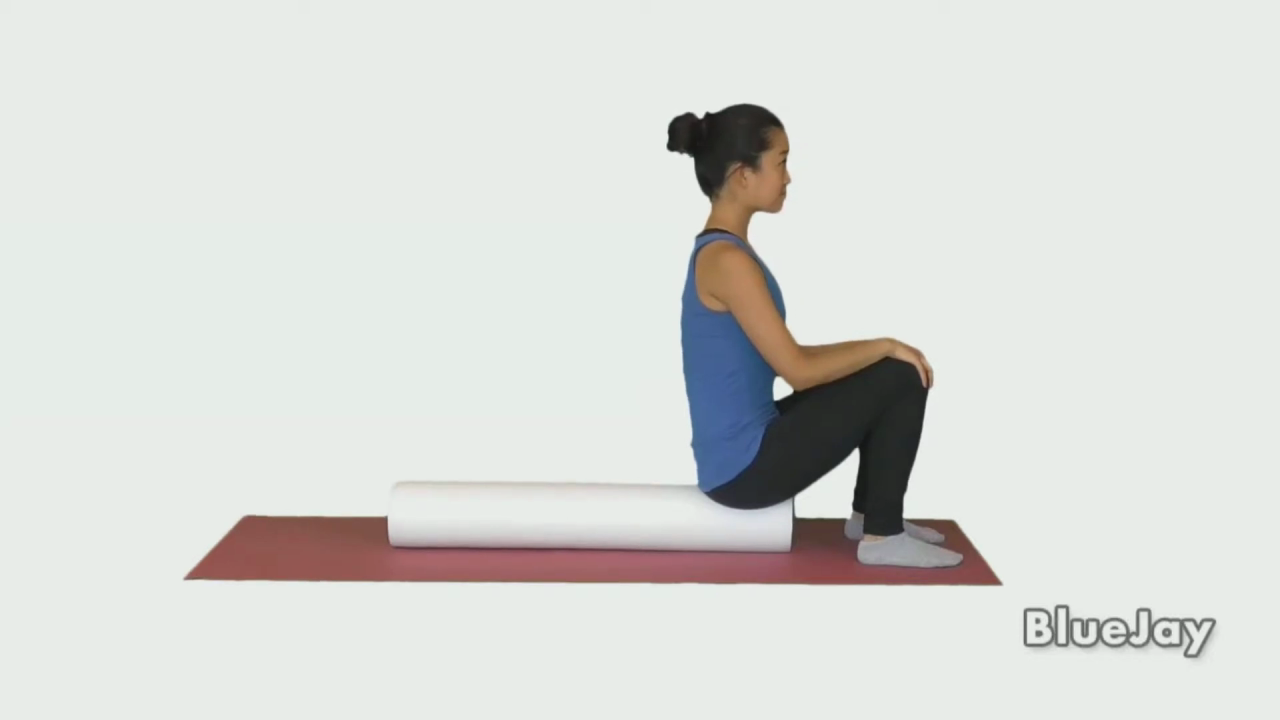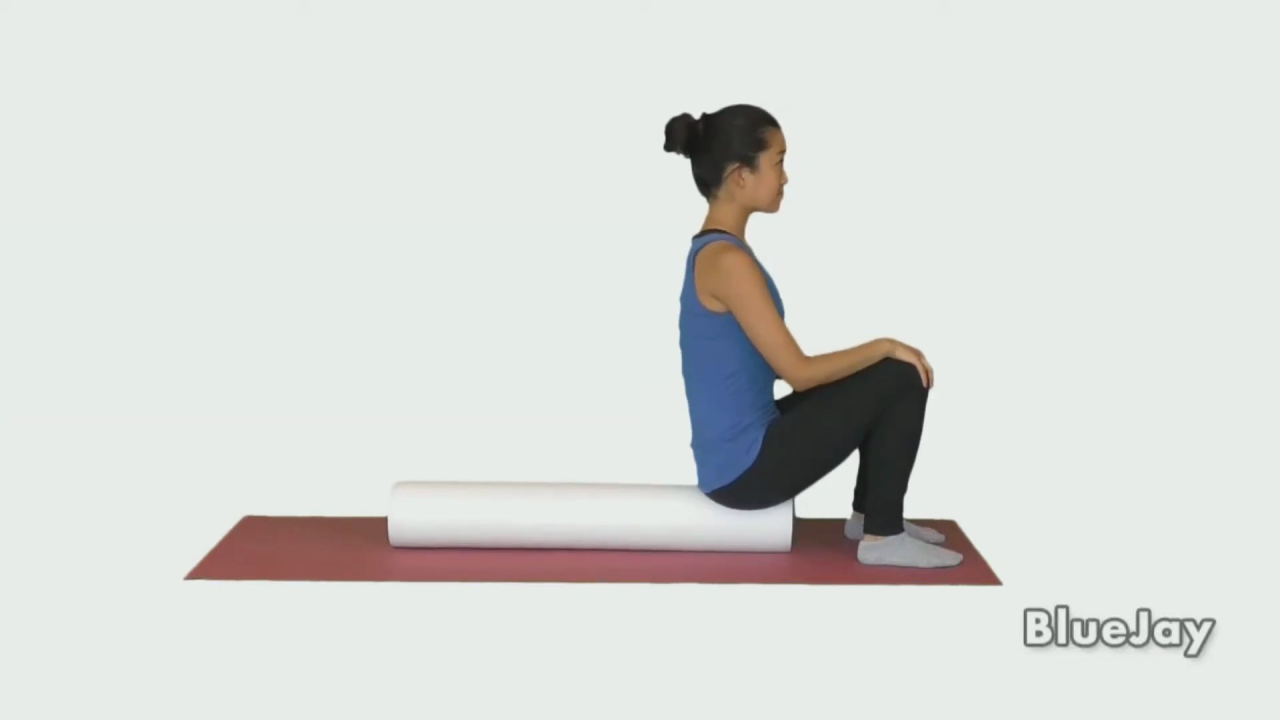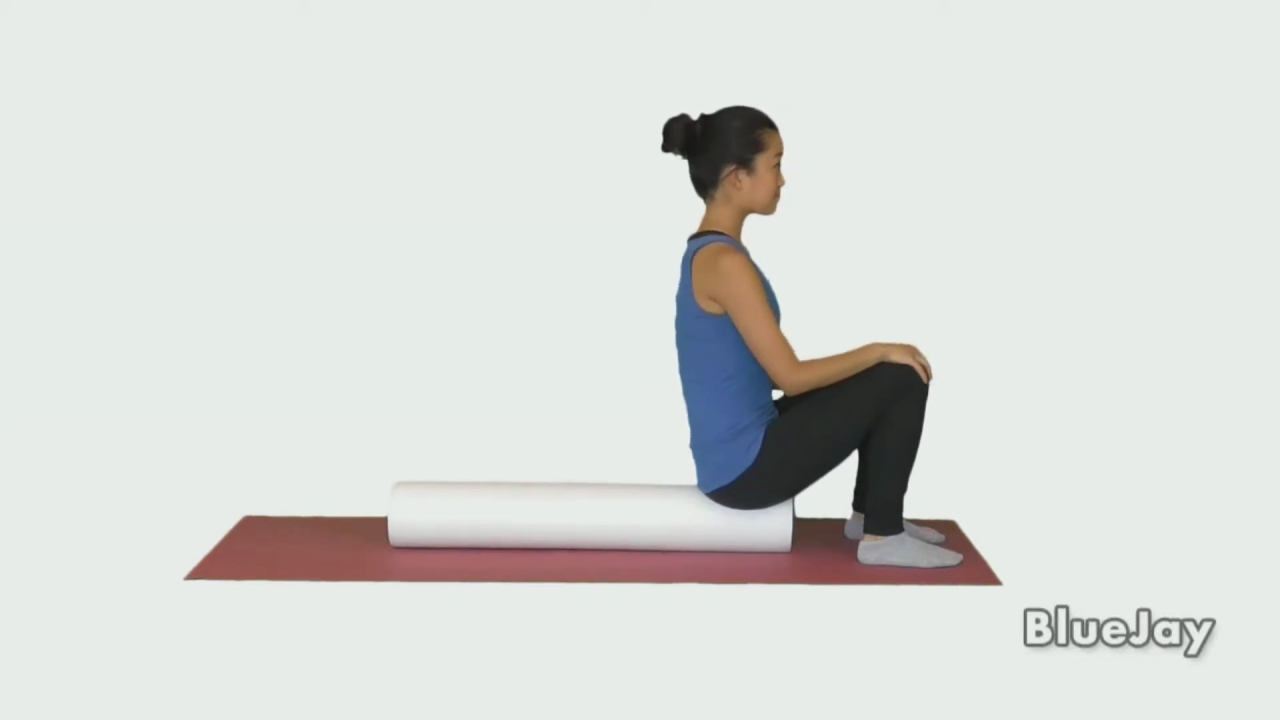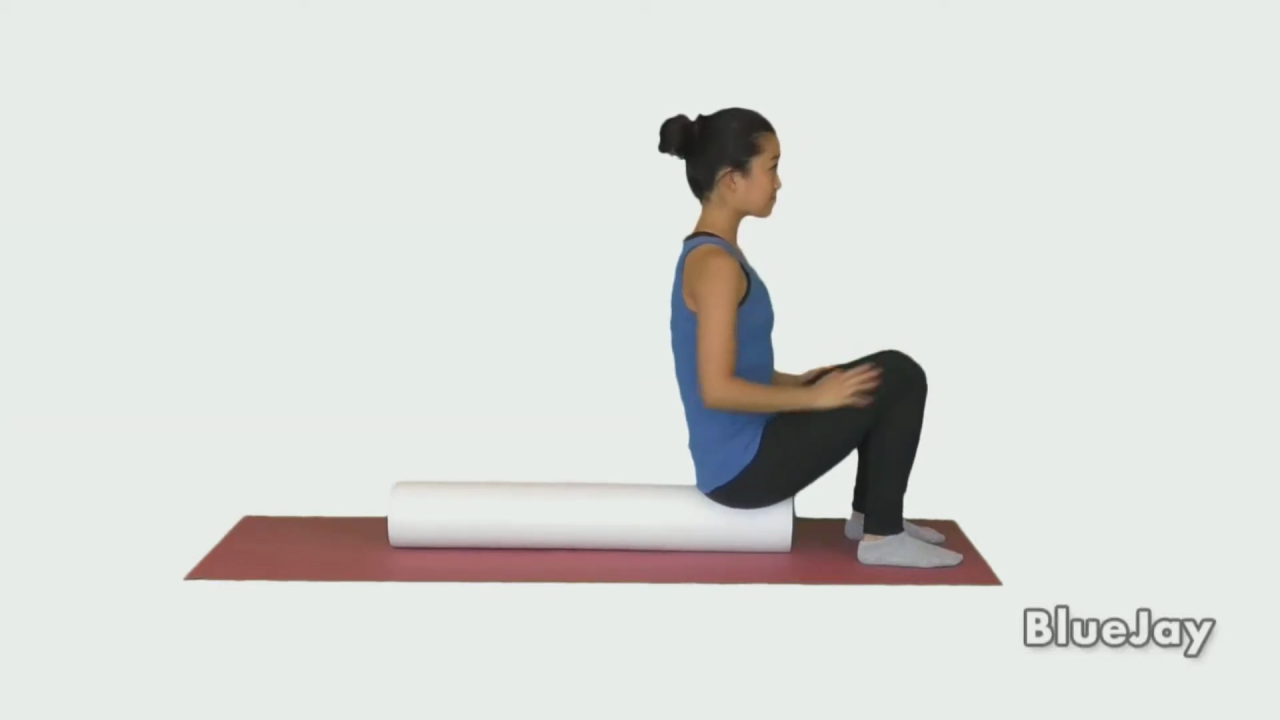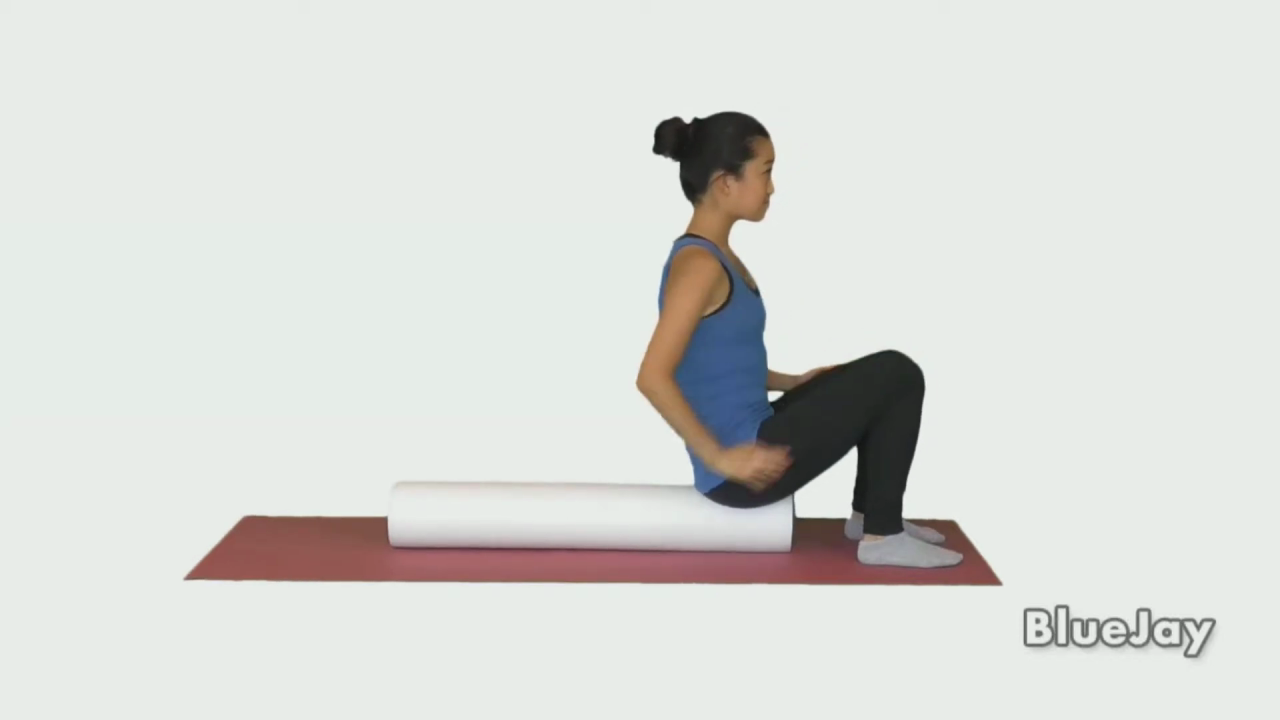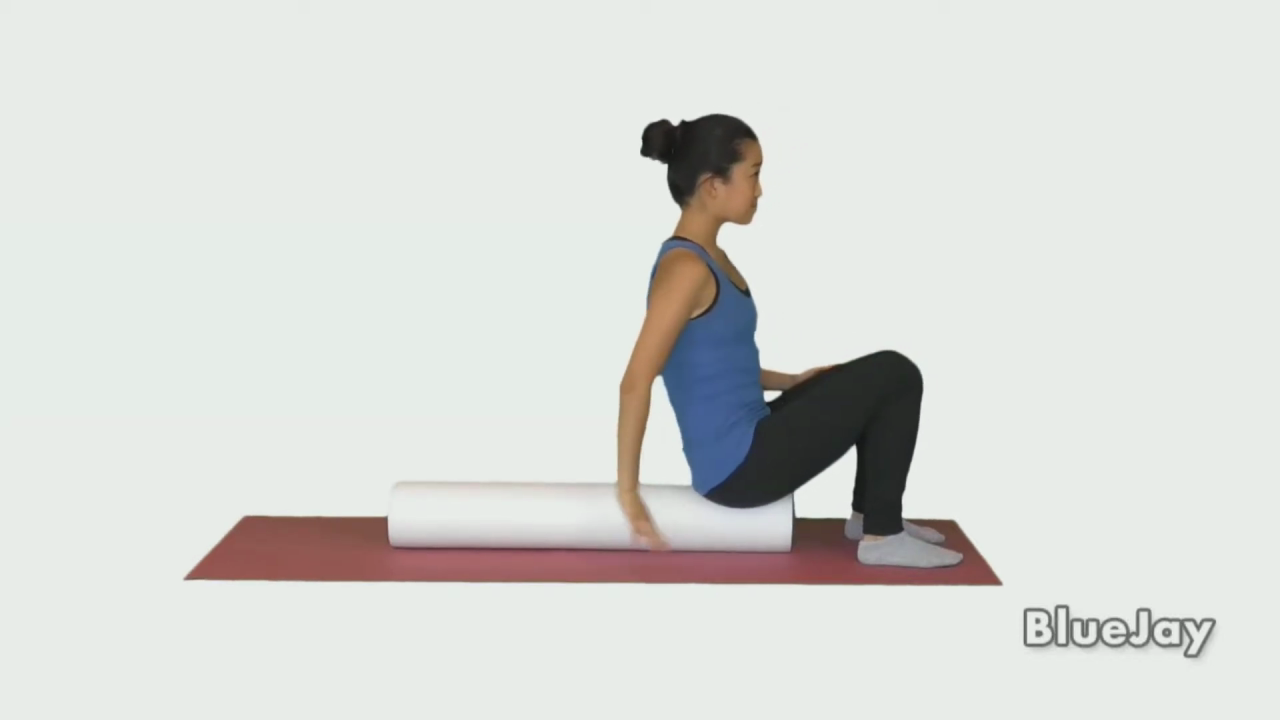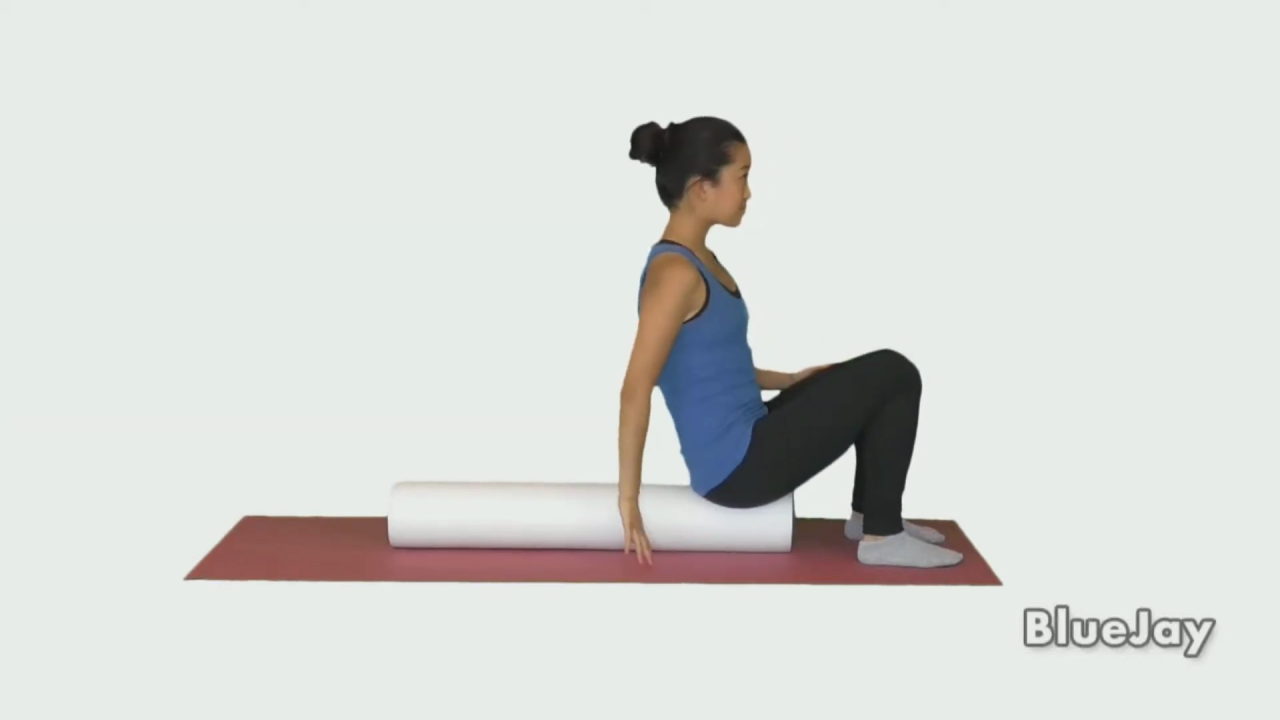
dt=0.3s
person 1, frame 1
left shoulder: (722, 248)
right shoulder: (727, 260)
left elbow: (780, 357)
right elbow: (797, 371)
left wrist: (869, 347)
right wrist: (883, 346)
left hip: (742, 449)
right hip: (745, 466)
left knee: (886, 374)
right knee: (903, 378)
left ankle: (869, 513)
right ankle: (882, 537)
person 1, frame 2
left shoulder: (717, 249)
right shoulder: (727, 260)
right elbow: (798, 372)
left wrist: (875, 353)
right wrist: (883, 347)
left hip: (742, 449)
right hip: (746, 467)
left knee: (885, 375)
right knee: (903, 378)
left ankle: (870, 513)
right ankle: (882, 537)
person 1, frame 3
left shoulder: (713, 250)
right shoulder: (725, 262)
right elbow: (789, 375)
right wrist: (879, 351)
left hip: (744, 451)
right hip: (746, 468)
left knee: (889, 375)
right knee: (904, 378)
left ankle: (870, 513)
right ankle: (882, 537)
person 1, frame 4
left shoulder: (712, 251)
right shoulder: (715, 264)
right elbow: (716, 389)
left wrist: (802, 384)
right wrist: (811, 398)
left hip: (744, 451)
right hip: (743, 466)
left knee: (881, 377)
right knee: (901, 378)
left ankle: (869, 514)
right ankle: (882, 536)
person 1, frame 5
left shoulder: (715, 255)
right shoulder: (699, 265)
right elbow: (653, 377)
left wrist: (794, 382)
right wrist: (716, 459)
left hip: (747, 444)
right hip: (742, 466)
left knee: (886, 377)
right knee: (897, 376)
left ankle: (870, 514)
right ankle: (882, 537)
person 1, frame 6
left shoulder: (708, 257)
right shoulder: (685, 268)
right elbow: (635, 383)
left wrist: (791, 381)
right wrist: (629, 490)
left hip: (746, 443)
right hip: (739, 465)
left knee: (881, 380)
right knee: (895, 376)
left ankle: (870, 514)
right ankle: (882, 537)
person 1, frame 7
left shoulder: (698, 259)
right shoulder: (676, 272)
right elbow: (635, 390)
left wrist: (790, 380)
right wrist: (629, 501)
left hip: (744, 442)
right hip: (737, 466)
left knee: (881, 377)
right knee: (894, 376)
left ankle: (870, 515)
right ankle: (882, 537)
